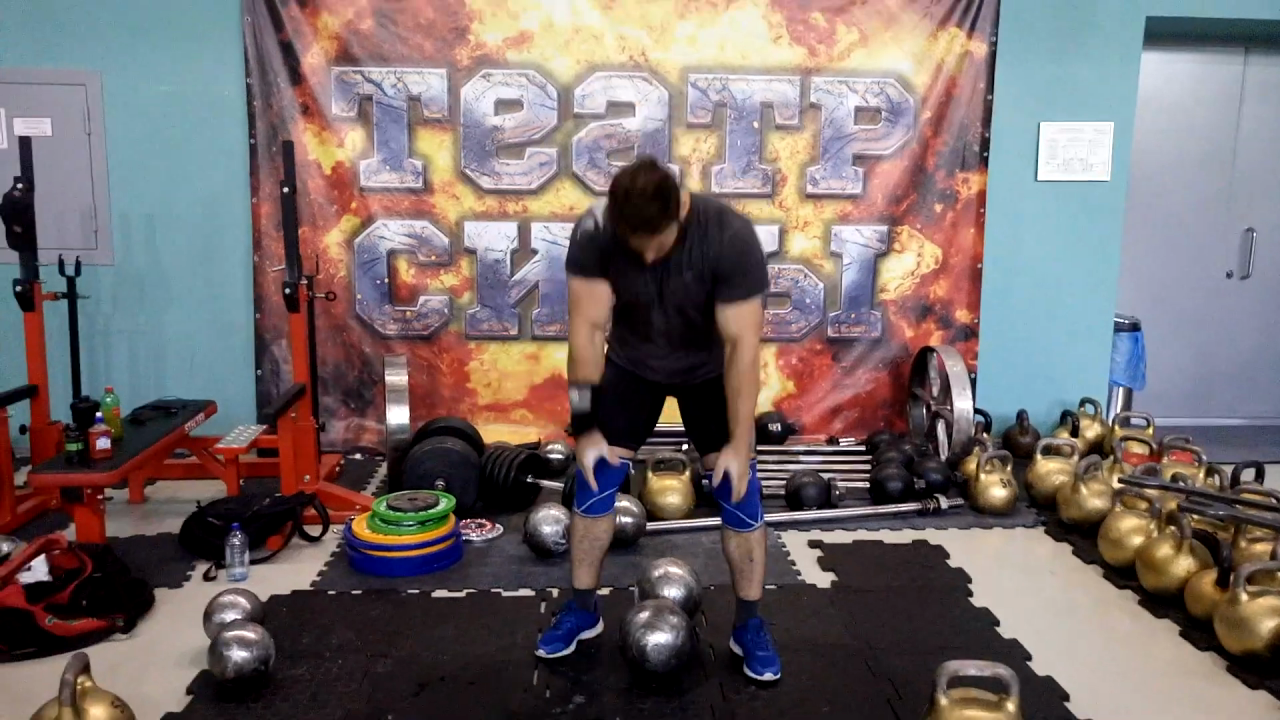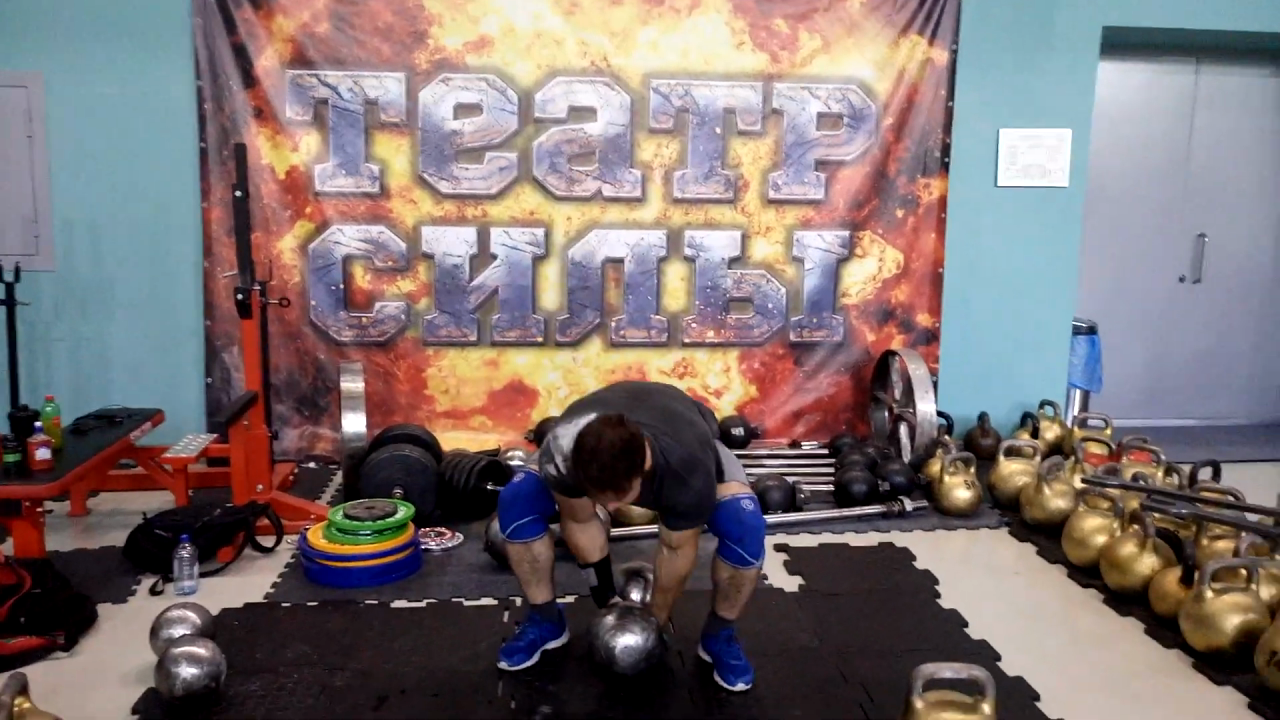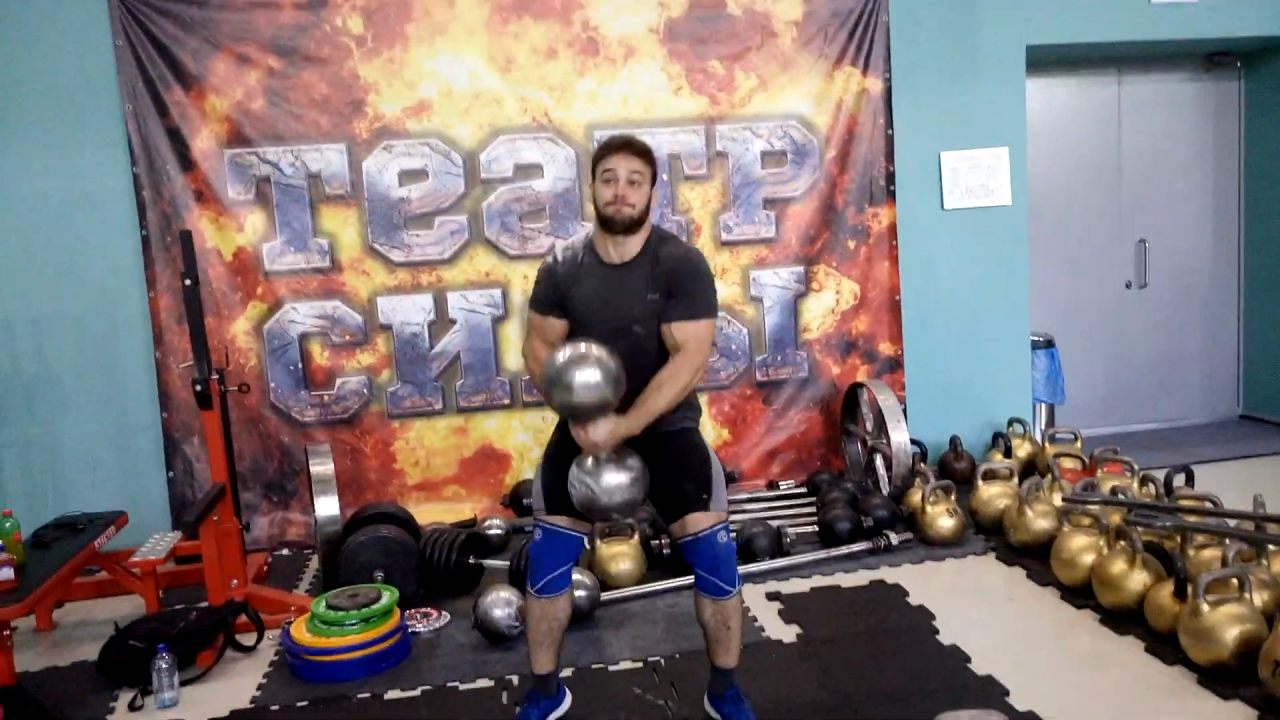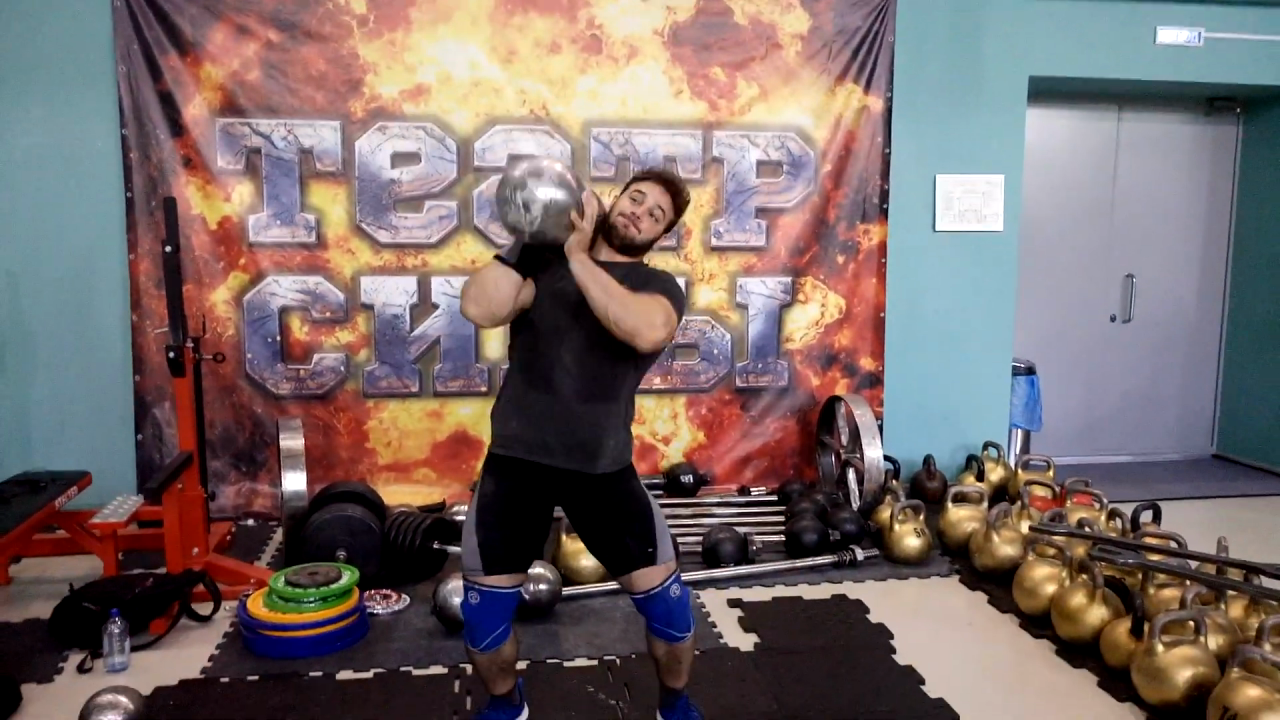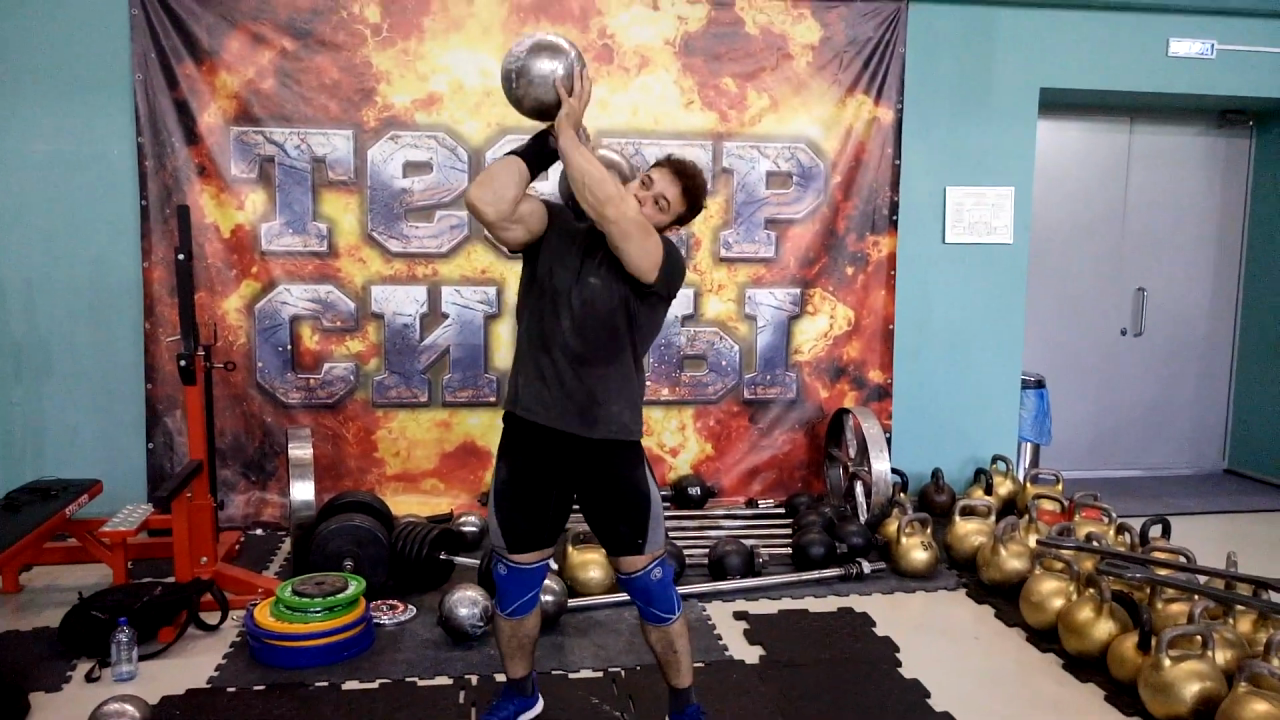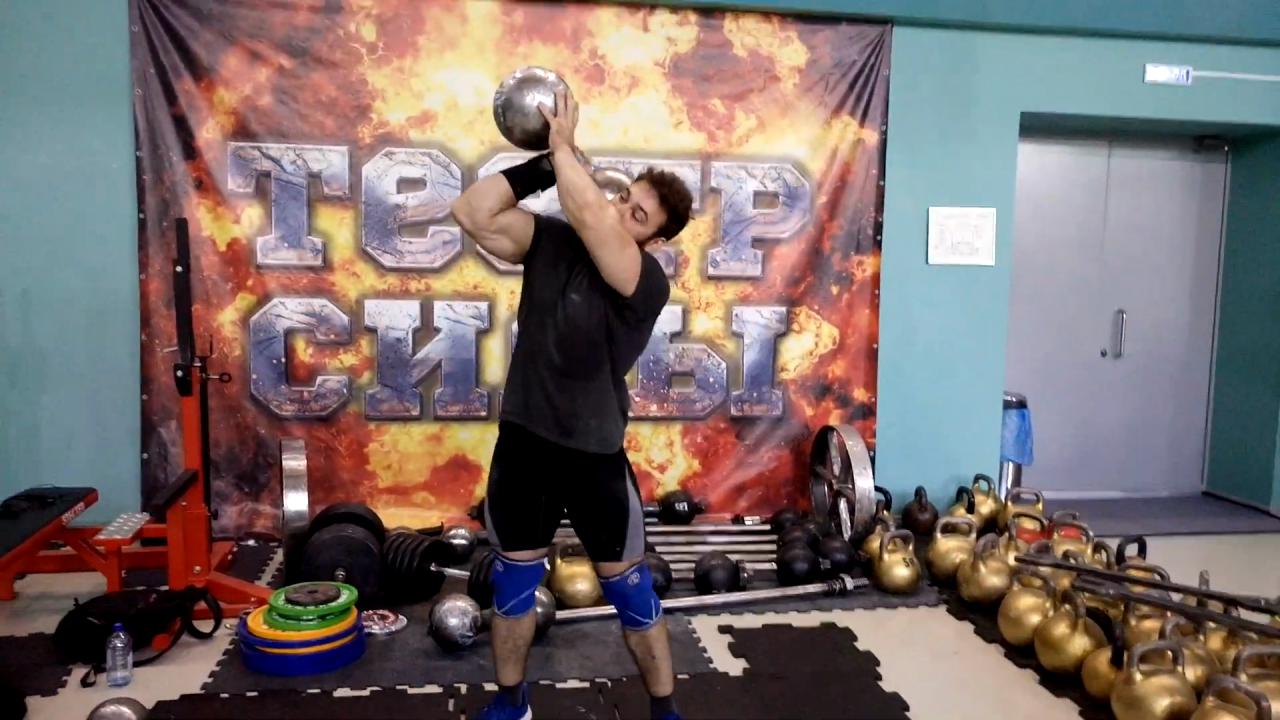
dt=0.5s
person 1, frame 1
left shoulder: (728, 236)
right shoulder: (595, 232)
left elbow: (741, 342)
right elbow: (588, 327)
left wrist: (741, 439)
right wrist: (584, 425)
left hip: (707, 367)
right hip: (632, 363)
left knee: (737, 490)
right knee: (596, 480)
left ankle: (749, 623)
right ankle: (581, 608)
person 1, frame 2
left shoulder: (689, 468)
right shoulder: (563, 454)
left elbow: (676, 553)
right elbow: (579, 524)
left wrist: (657, 619)
right wrist: (605, 599)
left hip: (683, 450)
right hip: (606, 461)
left knee: (743, 525)
right knee: (518, 501)
left ankle: (719, 634)
right ankle: (543, 618)
person 1, frame 3
left shoulder: (681, 262)
right shoulder: (563, 266)
left elbow: (689, 359)
right elbow: (539, 345)
left wrist: (625, 428)
right wrist: (573, 414)
left hip: (665, 421)
right hip: (585, 412)
left knee: (712, 550)
right knee: (549, 555)
person 1, frame 4
left shoulder: (660, 290)
right shoulder: (541, 268)
left elbow: (644, 331)
right elbow: (478, 307)
left wrist: (578, 257)
right wrist: (533, 238)
left hip: (601, 465)
right hip: (517, 457)
left knee: (665, 600)
right knee: (483, 608)
person 1, frame 5
left shoulder: (662, 263)
right shoulder: (552, 230)
left elbow: (616, 214)
right elbow: (487, 202)
left wrist: (568, 131)
right wrist: (543, 140)
left hip: (608, 444)
right hip: (531, 435)
left knee: (647, 582)
right knee: (516, 579)
person 1, frame 6
left shoulder: (646, 282)
right shoulder: (550, 241)
left elbow: (592, 219)
right elbow: (472, 213)
left wrist: (565, 145)
right wrist: (542, 163)
left hip: (594, 454)
right hip: (523, 441)
left knee: (627, 586)
right knee: (513, 580)
